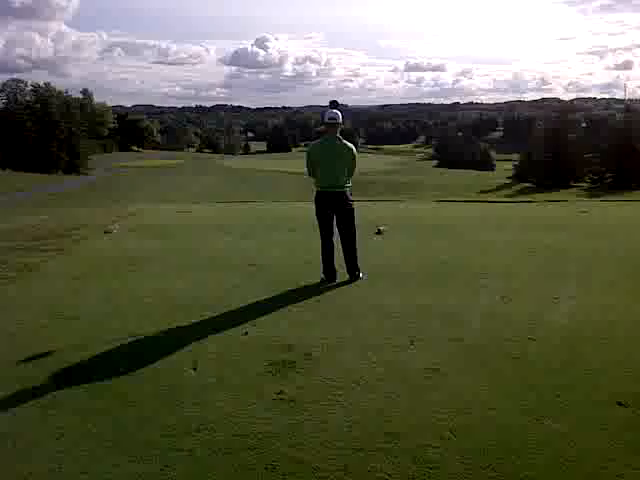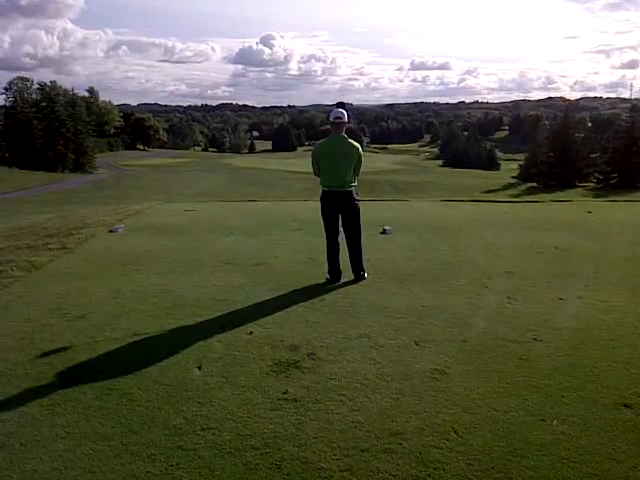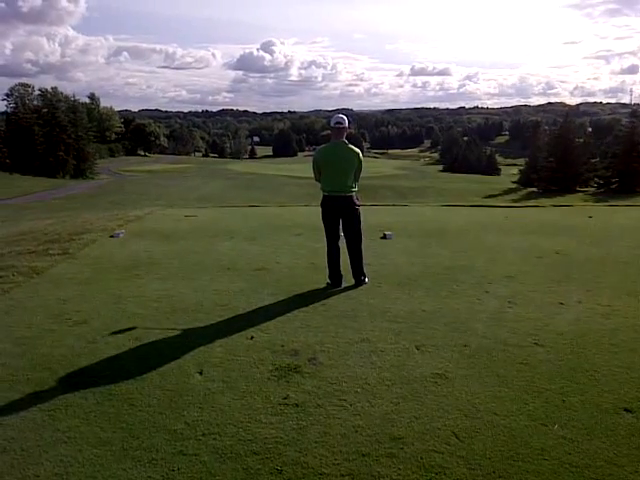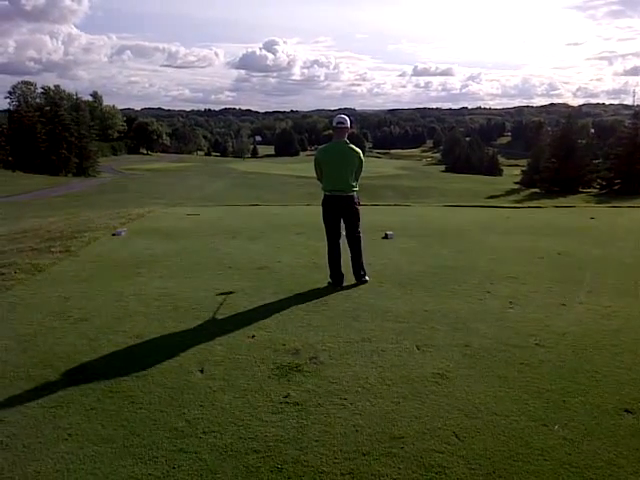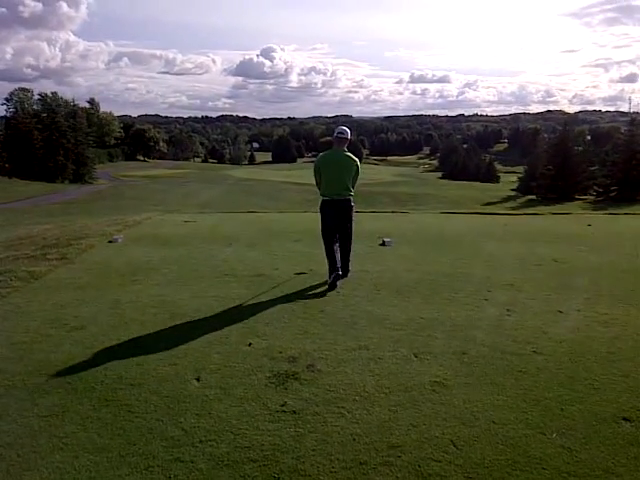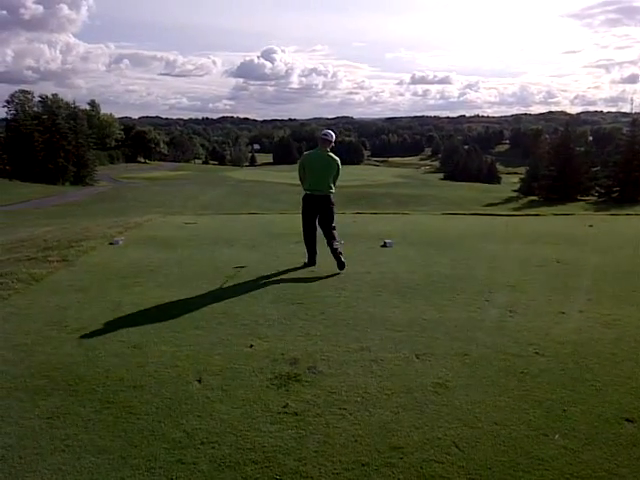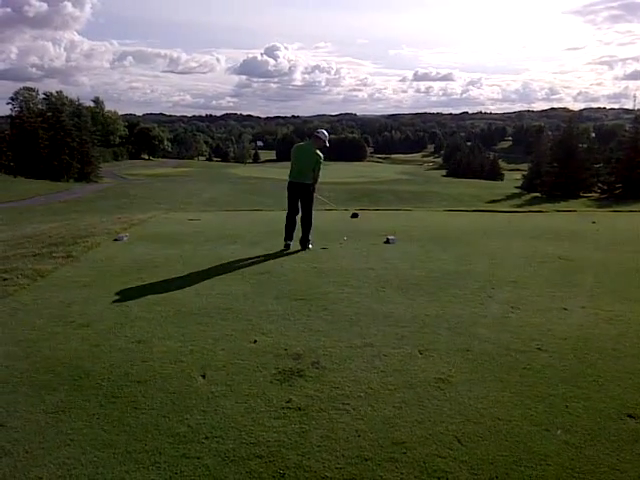
dt=0.7s
person 1, frame 1
left shoulder: (313, 148)
right shoulder: (349, 148)
left elbow: (311, 173)
right elbow: (351, 173)
left hip: (322, 196)
right hip: (342, 195)
left knee: (326, 237)
right knee: (348, 236)
left ankle: (329, 275)
right ankle: (353, 273)
person 1, frame 2
left shoulder: (319, 147)
right shoulder: (355, 147)
left elbow: (317, 173)
right elbow: (356, 173)
left hip: (328, 196)
right hip: (348, 195)
left knee: (332, 237)
right knee: (353, 236)
left ankle: (334, 275)
right ankle: (358, 272)
person 1, frame 3
left shoulder: (320, 152)
right shoulder: (355, 153)
left elbow: (318, 178)
right elbow: (356, 178)
left hip: (329, 201)
right hip: (349, 200)
left knee: (332, 242)
right knee: (354, 241)
left ankle: (335, 279)
right ankle: (359, 277)
person 1, frame 4
left shoulder: (321, 152)
right shoulder: (356, 153)
left elbow: (319, 177)
right elbow: (357, 177)
left hip: (330, 200)
right hip: (350, 199)
left knee: (333, 241)
right knee: (354, 238)
left ankle: (336, 278)
right ankle: (360, 274)
person 1, frame 5
left shoulder: (321, 158)
right shoulder: (354, 161)
left elbow: (318, 183)
right elbow: (353, 185)
left hip: (328, 204)
right hip: (346, 203)
left knee: (331, 241)
right knee: (345, 238)
left ankle: (335, 271)
right ankle: (344, 270)
person 1, frame 6
left shoulder: (305, 157)
right shoulder: (335, 160)
left elbow: (301, 179)
right elbow: (334, 181)
left hip: (309, 198)
right hip: (326, 198)
left knee: (309, 230)
right knee: (329, 229)
left ankle: (312, 259)
right ankle: (337, 254)
person 1, frame 7
left shoulder: (296, 147)
right shoulder: (318, 155)
right elbow: (316, 175)
right wrist: (313, 187)
left hip: (292, 184)
right hip: (306, 186)
left knee: (291, 213)
right knee: (307, 215)
left ankle: (288, 240)
right ankle: (305, 242)
